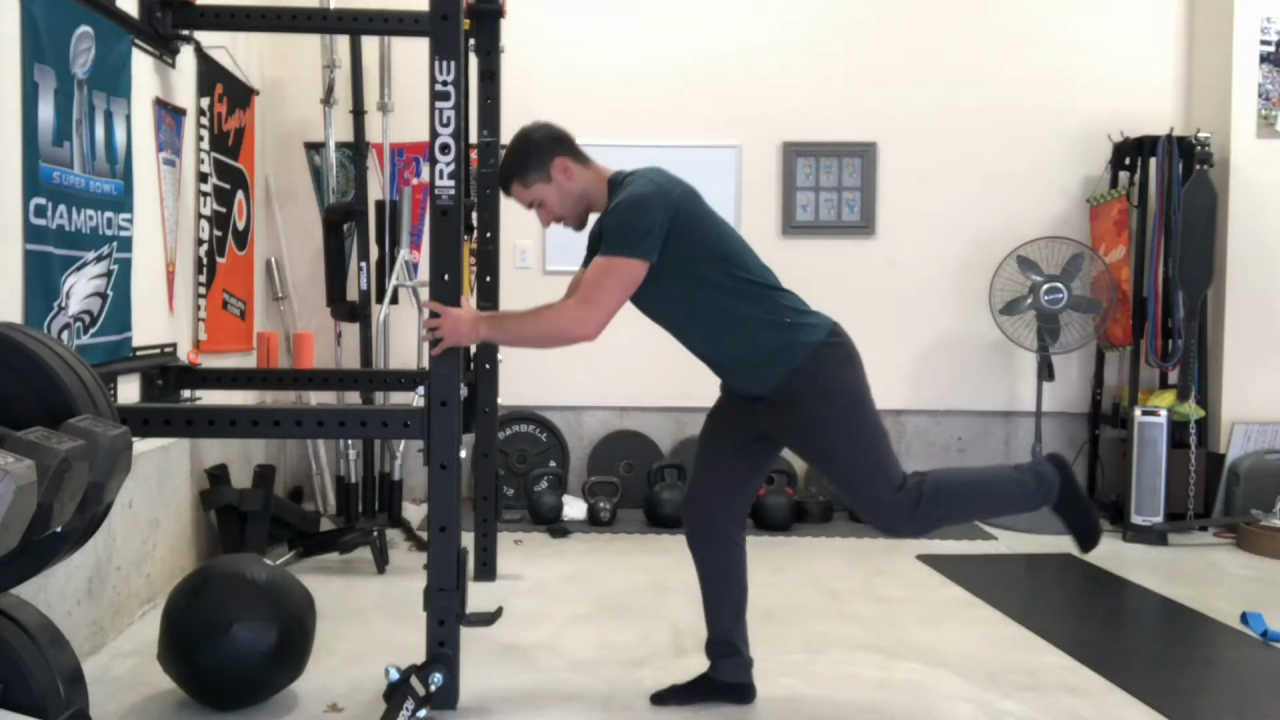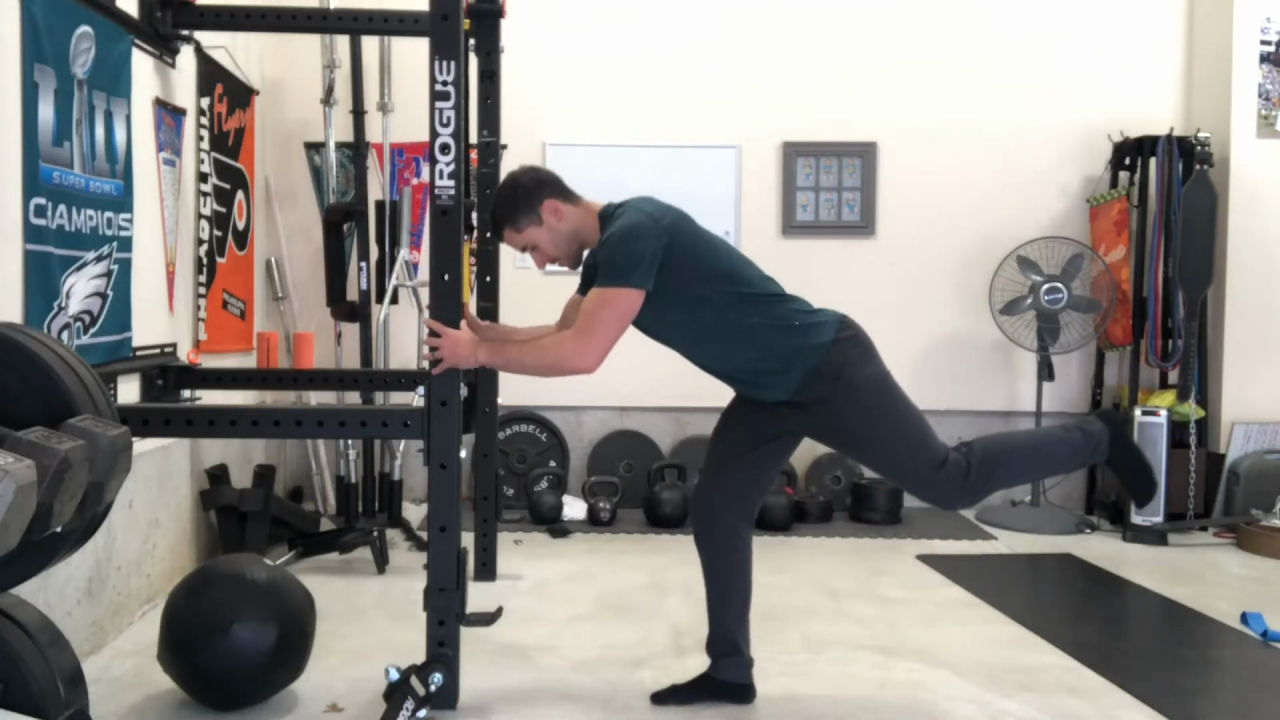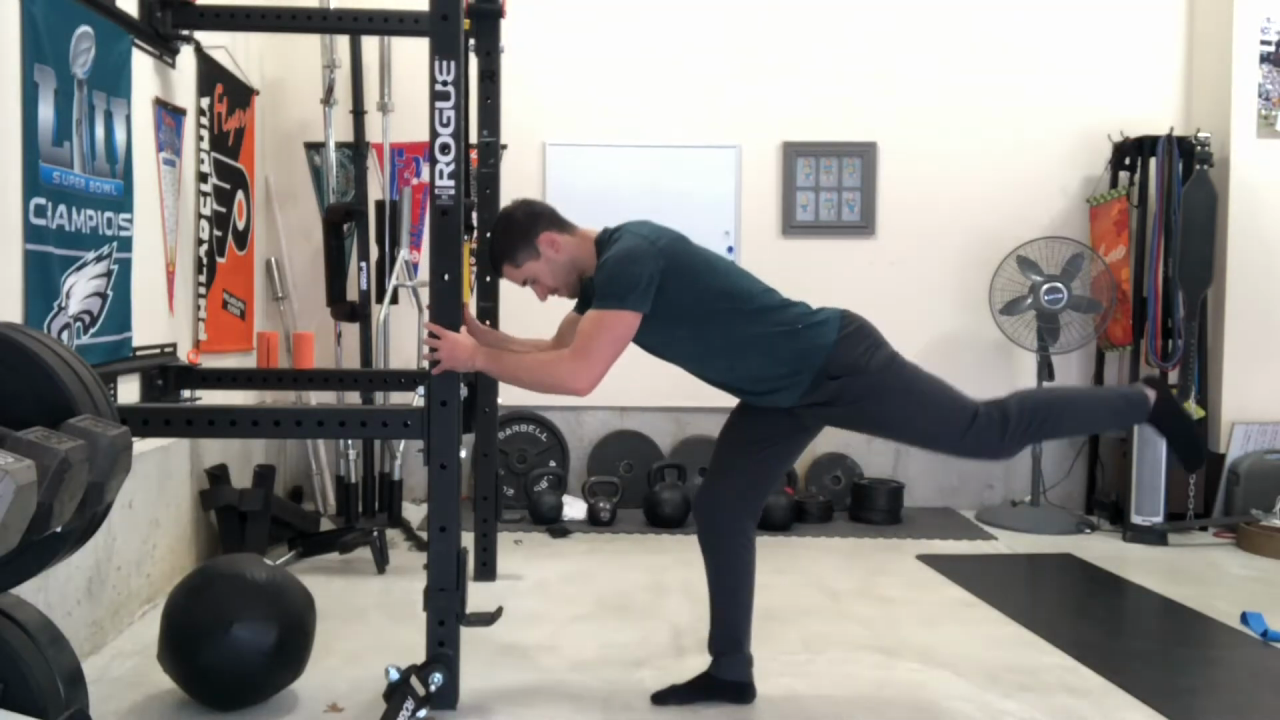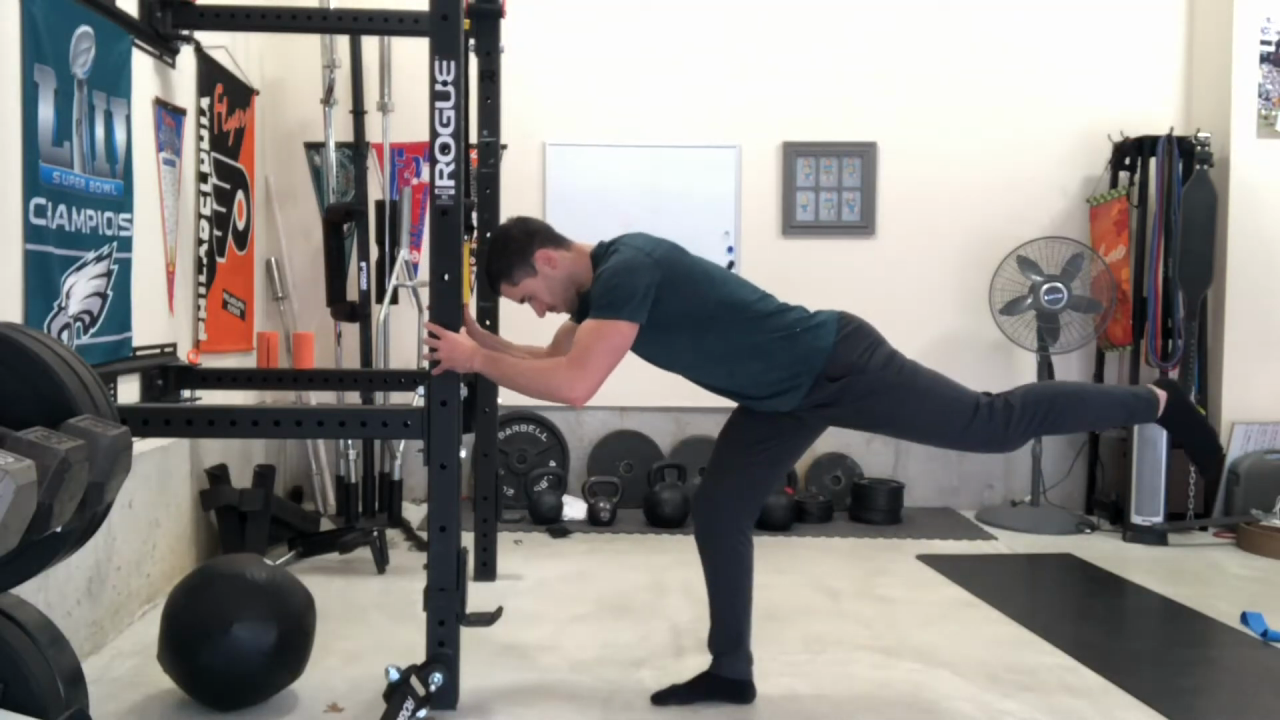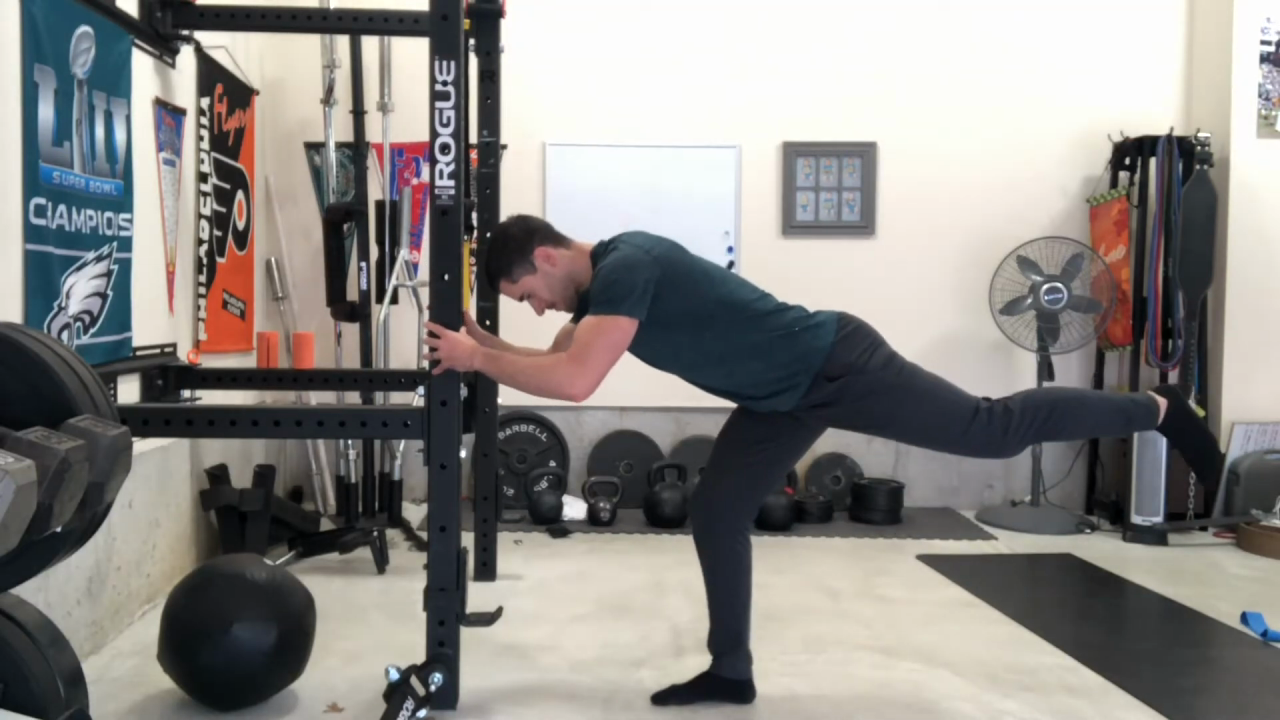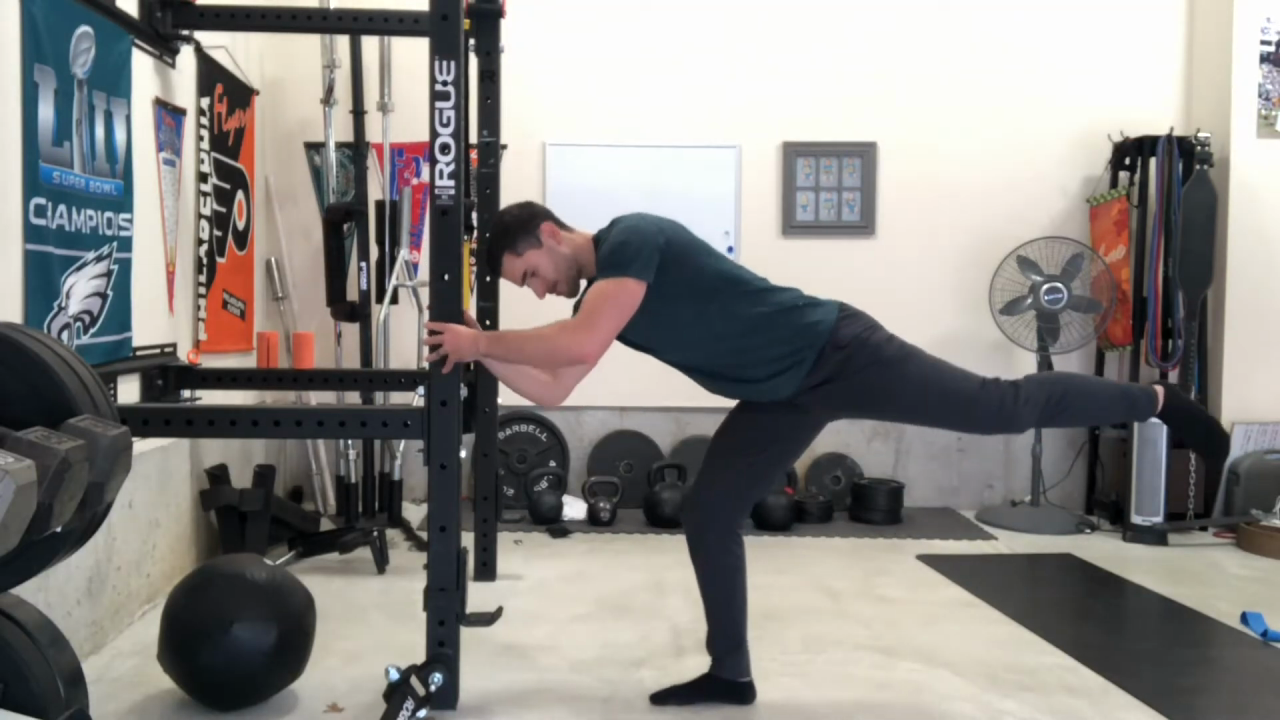
dt=0.4s
person 1, frame 1
left shoulder: (642, 202)
right shoulder: (615, 225)
left elbow: (583, 322)
right elbow: (572, 311)
left wrist: (482, 330)
right wrist: (482, 318)
left hip: (809, 370)
right hip: (755, 383)
left knee: (894, 509)
right knee: (708, 516)
left ankle: (1045, 483)
right ankle: (729, 670)
person 1, frame 2
left shoulder: (634, 233)
right shoulder: (609, 253)
left elbow: (582, 354)
right elbow: (563, 337)
left wrist: (479, 354)
right wrist: (482, 330)
left hip: (826, 368)
right hip: (772, 386)
left knee: (945, 480)
right knee: (716, 512)
left ankle: (1096, 439)
right ankle: (729, 670)
person 1, frame 3
left shoulder: (630, 257)
right shoulder: (605, 278)
left elbow: (578, 376)
right elbow: (559, 354)
left wrist: (476, 359)
right wrist: (482, 336)
left hip: (837, 365)
right hip: (784, 390)
left knee: (984, 430)
right knee: (720, 511)
left ankle: (1143, 402)
right ankle: (731, 669)
person 1, frame 4
left shoulder: (627, 270)
right shoulder: (603, 286)
left elbow: (574, 386)
right elbow: (555, 361)
left wrist: (476, 360)
right wrist: (480, 341)
left hip: (838, 365)
right hip: (786, 395)
left knee: (994, 424)
right knee: (718, 512)
left ankle: (1156, 403)
right ankle: (731, 670)
person 1, frame 5
left shoulder: (627, 266)
right shoulder: (603, 289)
left elbow: (574, 381)
right elbow: (556, 365)
left wrist: (477, 358)
right wrist: (481, 342)
left hip: (836, 367)
right hip: (784, 397)
left knee: (991, 430)
right knee: (716, 512)
left ankle: (1157, 411)
right ankle: (730, 670)
person 1, frame 6
left shoulder: (632, 238)
right shoulder: (598, 294)
left elbow: (578, 346)
right elbow: (551, 387)
left wrist: (481, 341)
right wrist: (481, 348)
left hip: (836, 351)
right hip: (782, 393)
left knee: (998, 407)
right knee: (708, 513)
left ankle: (1156, 400)
right ankle: (731, 672)
